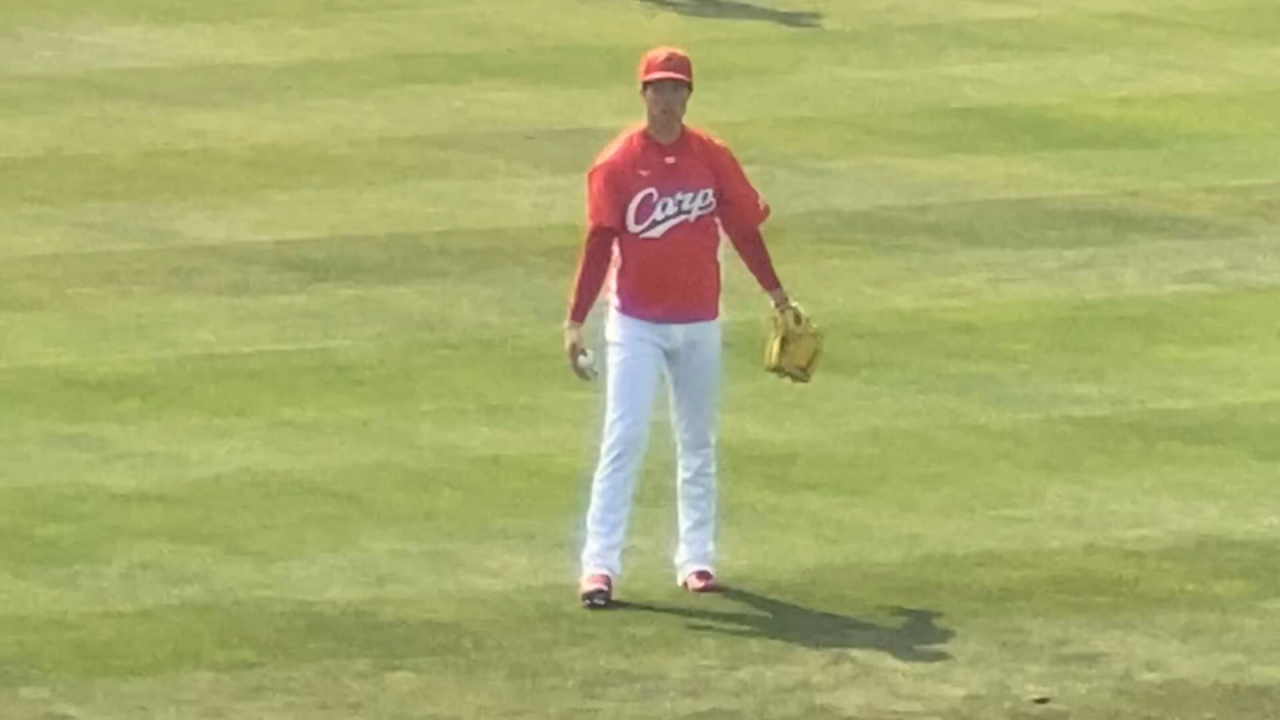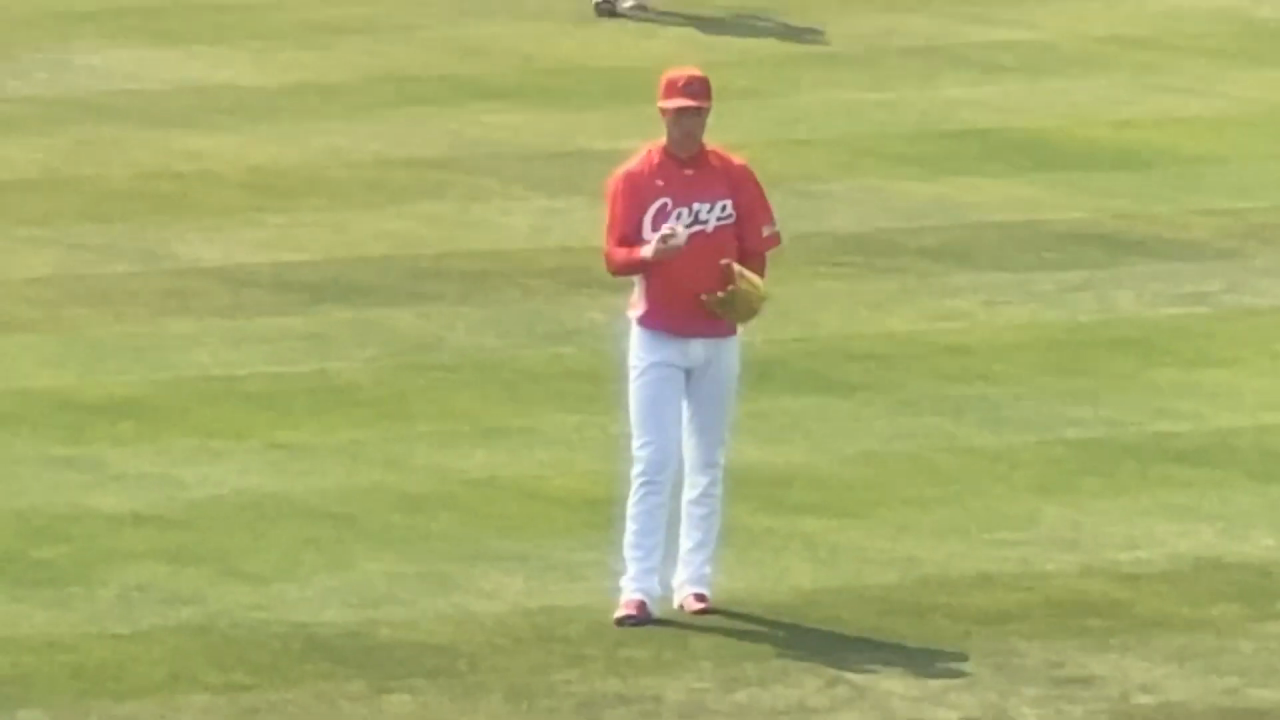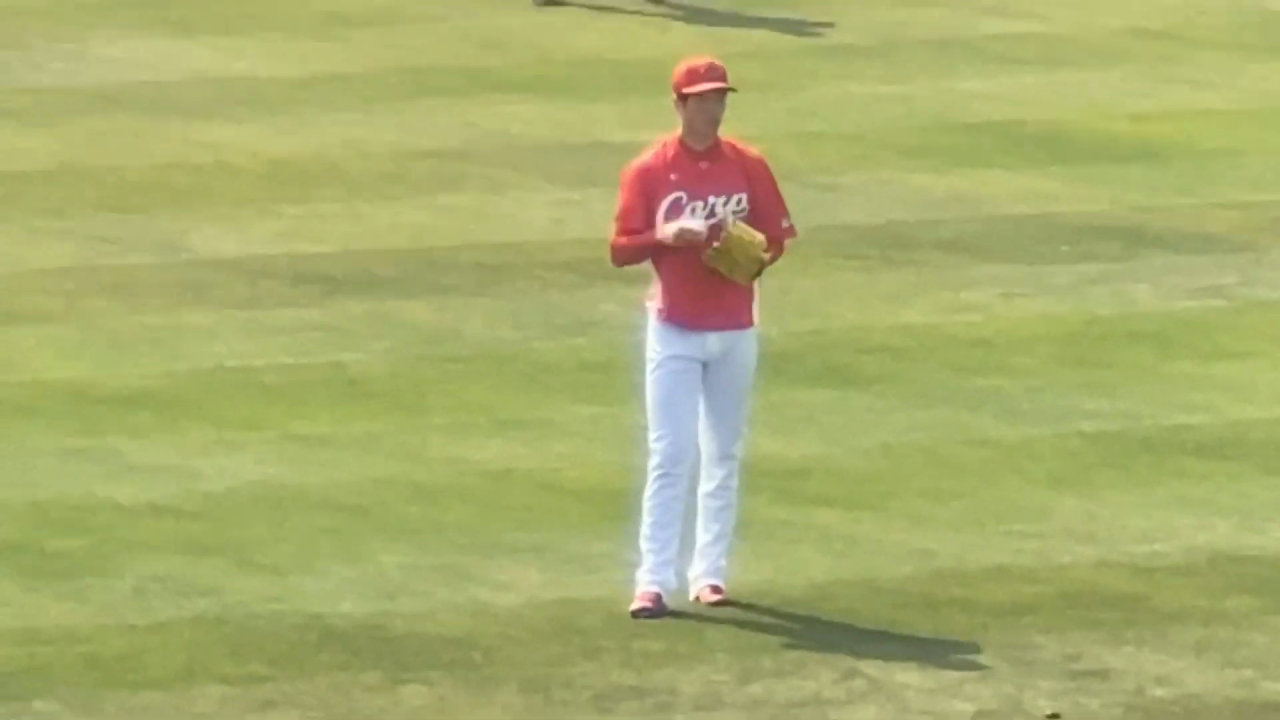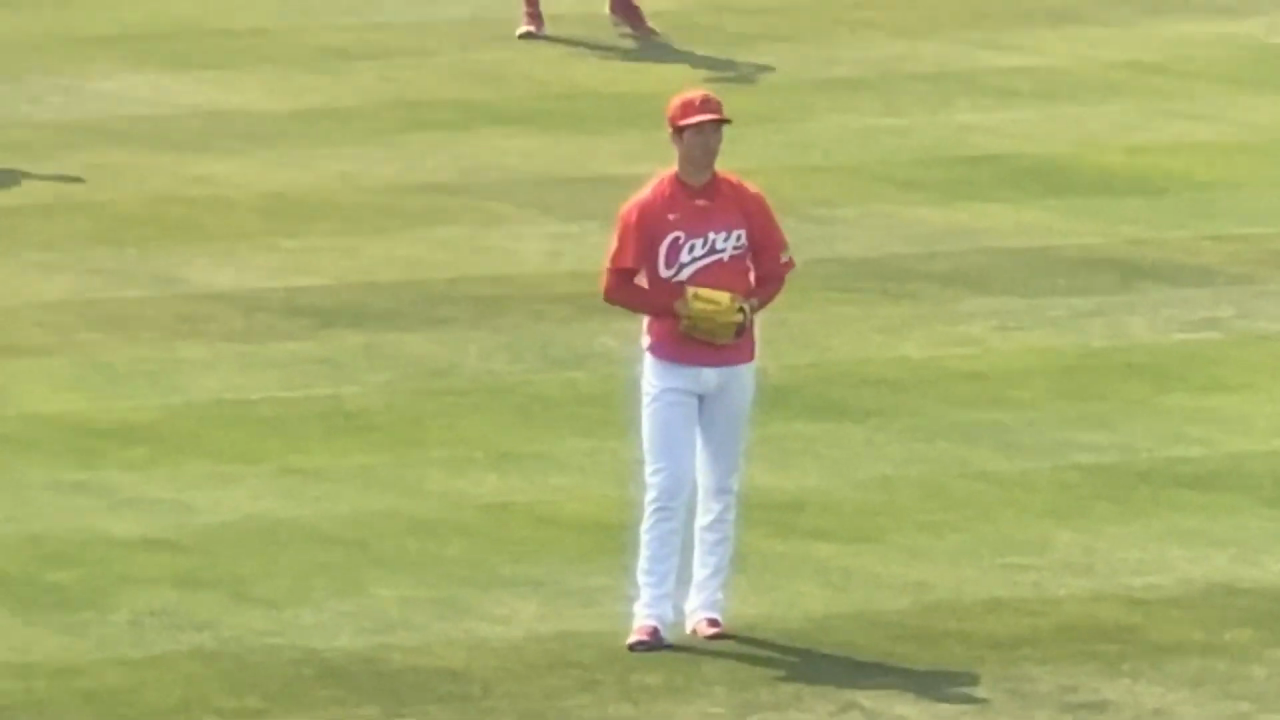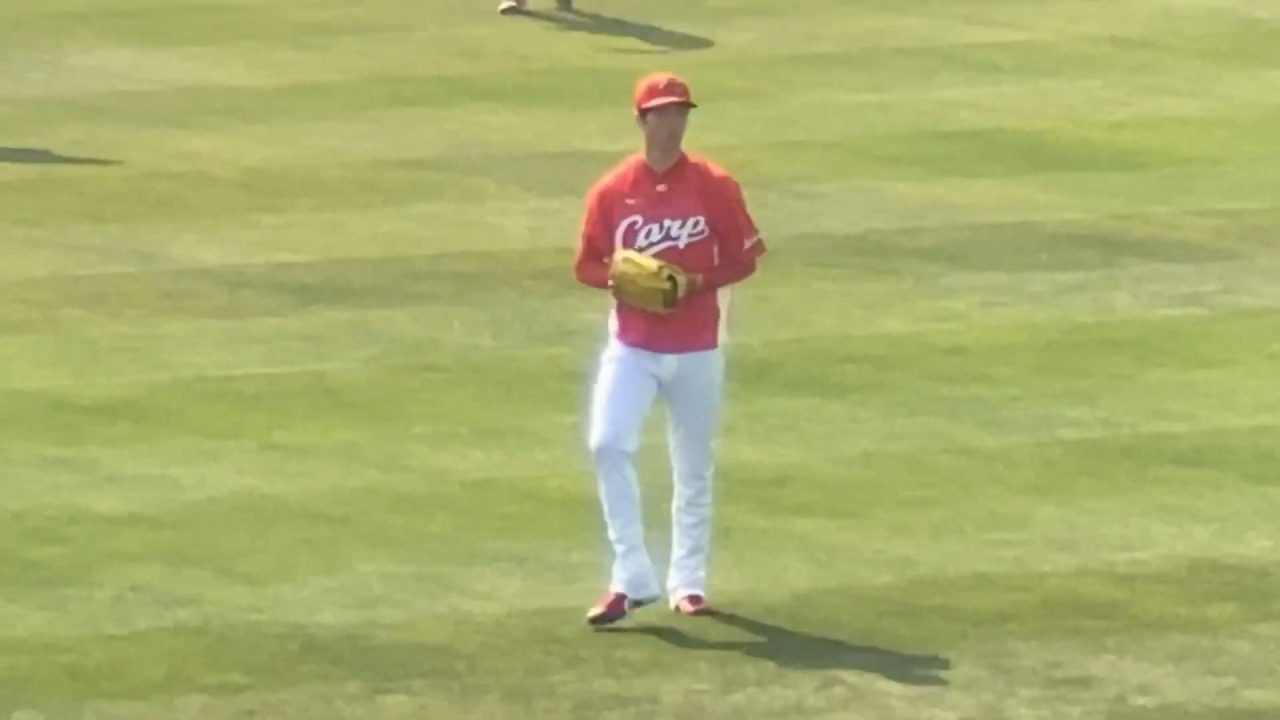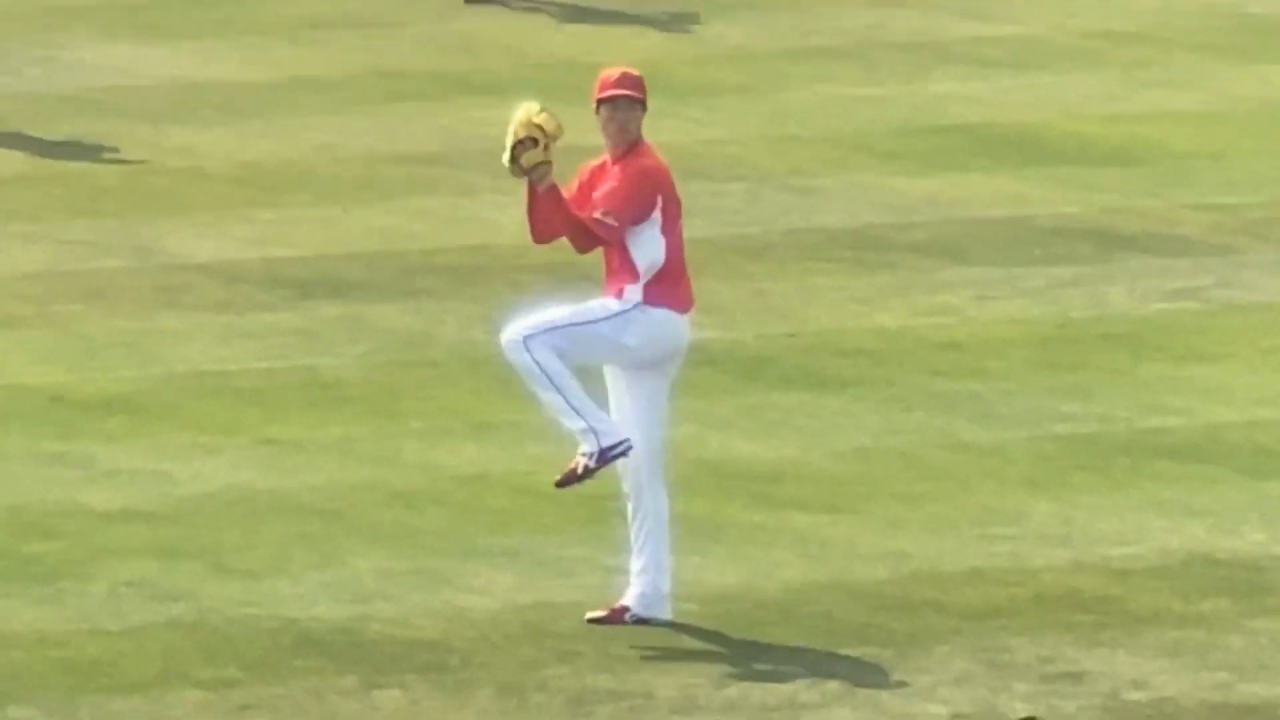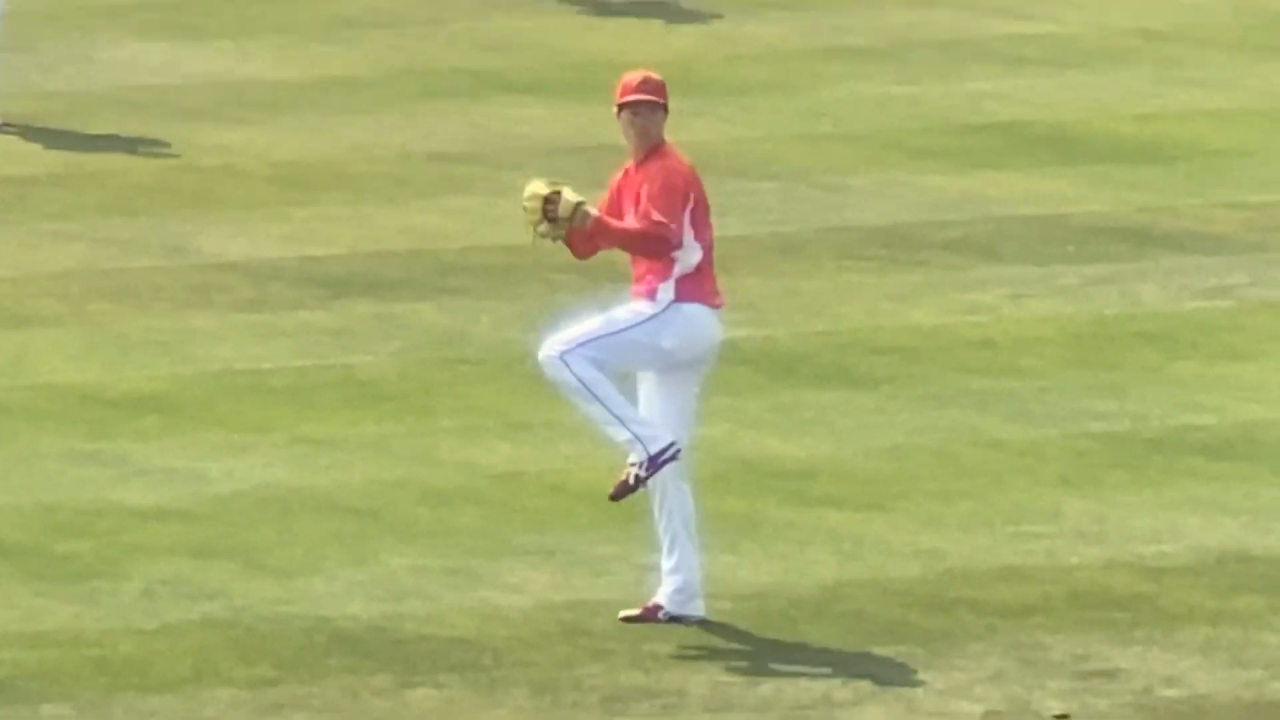
dt=0.7s
person 1, frame 1
left shoulder: (714, 157)
right shoulder: (614, 164)
left elbow: (744, 228)
right elbow: (599, 245)
left wrist: (776, 294)
right wrist: (576, 322)
left hip: (700, 322)
right hip: (635, 322)
left knee: (698, 445)
right knee: (623, 439)
left ankle: (696, 558)
right ankle: (599, 563)
person 1, frame 2
left shoulder: (735, 174)
right shoulder: (632, 177)
left elbow: (757, 251)
right elbow: (613, 257)
right wrist: (649, 252)
left hip: (718, 337)
right hip: (656, 338)
left knee: (707, 464)
right knee: (653, 463)
left ankle: (693, 581)
right ankle: (638, 587)
person 1, frame 3
left shoulder: (749, 165)
right shoulder: (647, 170)
left elbow: (776, 239)
right elbow: (620, 250)
right wrist: (664, 237)
left hip: (736, 330)
right hip: (674, 330)
left knee: (724, 455)
right knee: (670, 453)
left ankle: (710, 573)
right ankle: (654, 579)
person 1, frame 4
left shoulder: (746, 201)
right shoulder: (646, 207)
left elbow: (774, 272)
right elbow: (616, 287)
left wrist: (749, 306)
right wrist: (676, 306)
left hip: (733, 365)
right hip: (671, 366)
left knee: (721, 488)
right knee: (667, 488)
left ankle: (706, 606)
right ankle: (652, 614)
person 1, frame 5
left shoulder: (714, 184)
right shoulder: (610, 190)
left elbow: (744, 259)
right elbow: (586, 266)
left wrist: (696, 280)
left hip: (697, 348)
right hip: (631, 346)
left knee: (693, 470)
right knee: (607, 446)
left ankle: (687, 581)
right ankle: (632, 577)
person 1, frame 6
left shoulder: (644, 171)
right shoulder: (598, 172)
left elbow: (587, 237)
right elbow: (546, 232)
left wrist: (549, 185)
right wrist: (536, 181)
left hip: (646, 315)
right hip: (647, 319)
left knee: (520, 338)
right knee: (640, 464)
left ankle: (598, 436)
right ankle: (648, 598)
person 1, frame 7
left shoulder: (667, 171)
right shoulder: (627, 178)
left elbow: (660, 238)
right elbow: (592, 242)
left wrist: (595, 222)
right wrist: (569, 222)
left hip: (676, 313)
right hip: (685, 322)
left knee: (559, 354)
right knee: (666, 465)
left ankle: (646, 447)
right ankle: (680, 597)
